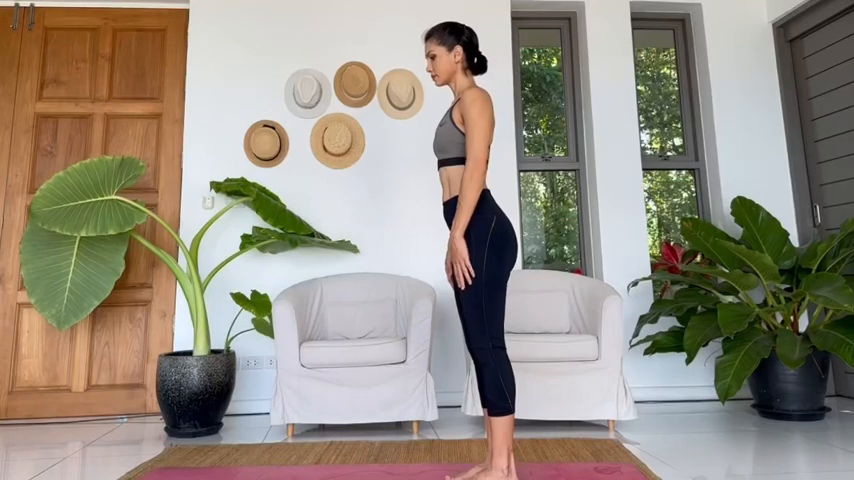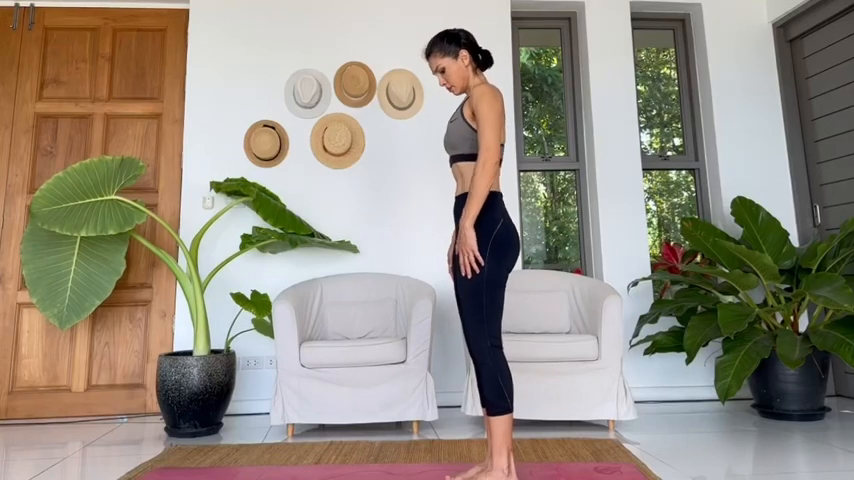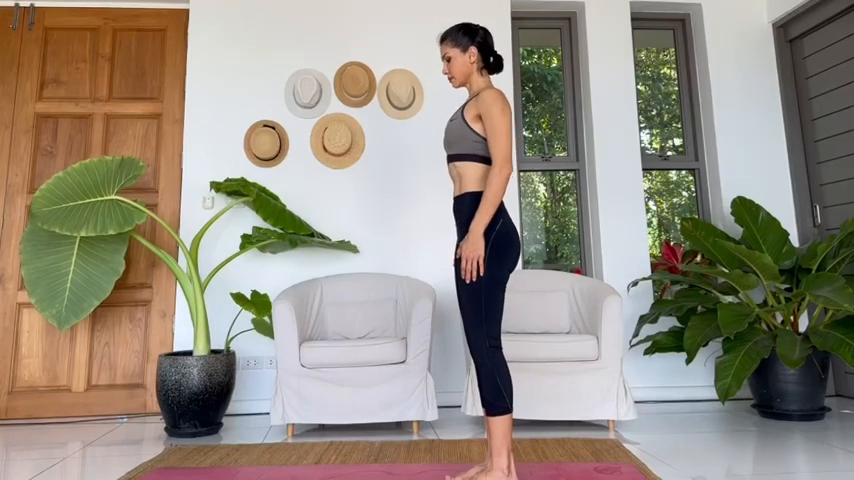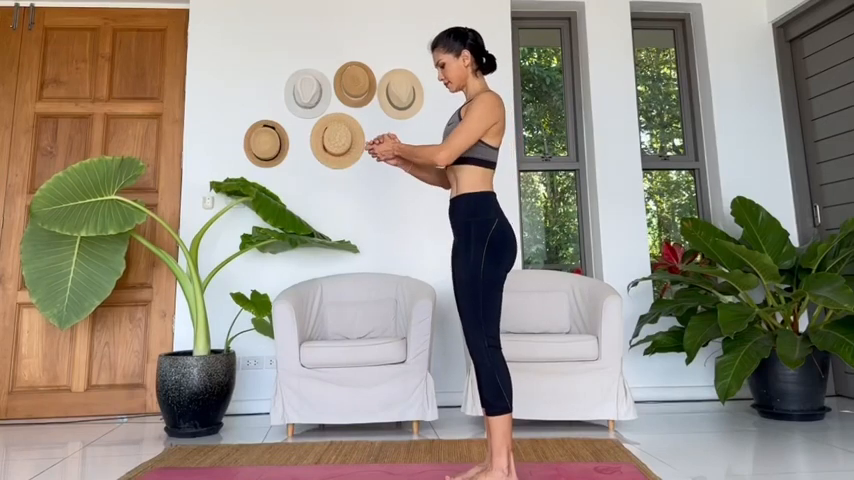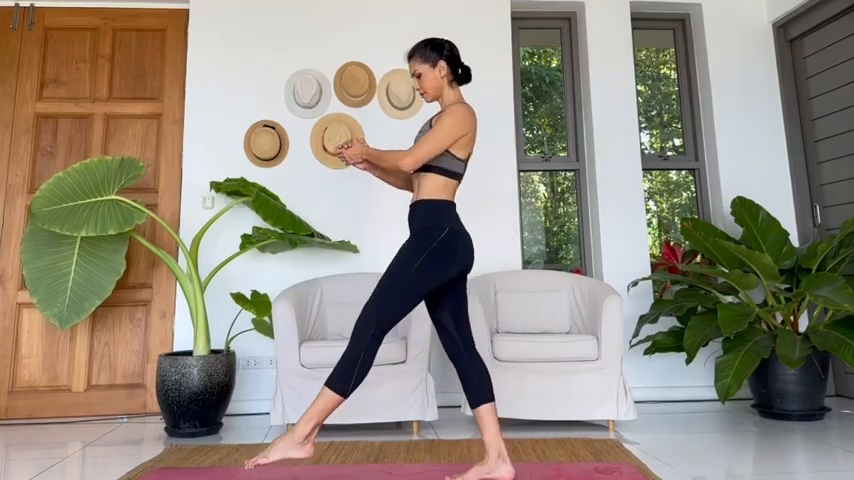
dt=1s
person 1, frame 1
left shoulder: (474, 98)
right shoulder: (459, 105)
left elbow: (476, 170)
left wrist: (458, 236)
left hip: (480, 230)
right hip: (470, 232)
left knee: (487, 344)
right knee: (480, 346)
person 1, frame 2
left shoulder: (485, 94)
right shoulder: (470, 105)
left elbow: (489, 160)
left wrist: (468, 226)
left hip: (487, 228)
right hip: (477, 228)
left knee: (485, 343)
right knee: (480, 344)
person 1, frame 3
left shoulder: (490, 98)
right shoulder: (471, 106)
left elbow: (501, 167)
left wrist: (477, 232)
left hip: (486, 228)
right hip: (474, 227)
left knee: (485, 343)
right knee: (481, 345)
person 1, frame 4
left shoulder: (487, 101)
right shoulder: (468, 108)
left elbow: (442, 156)
right elbow: (445, 176)
left wrist: (399, 148)
right wrist: (399, 158)
left hip: (484, 228)
right hip: (470, 231)
left knee: (483, 343)
right knee: (480, 344)
person 1, frame 5
left shoulder: (459, 113)
right shoulder: (443, 118)
left elbow: (408, 161)
right elbow: (414, 180)
left wrist: (367, 152)
right wrist: (367, 163)
left hip: (436, 236)
right hip: (443, 240)
left knee: (369, 330)
right knee: (460, 346)
left ankle: (301, 435)
